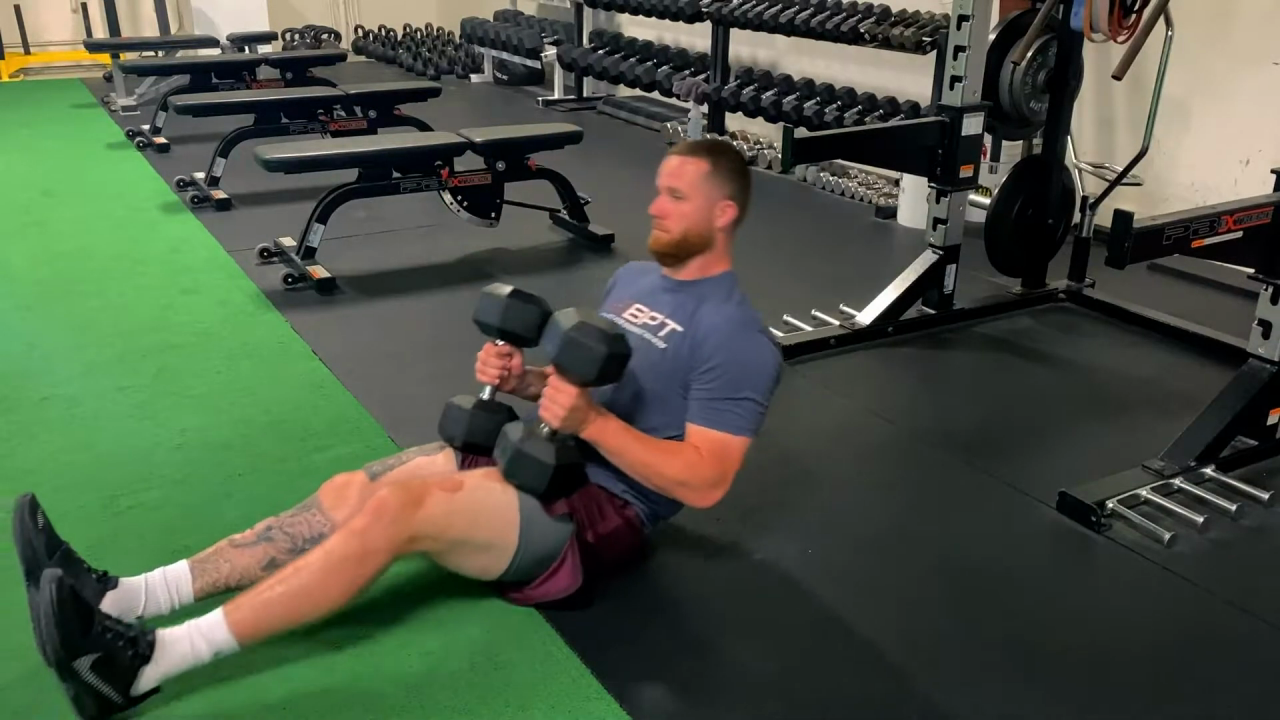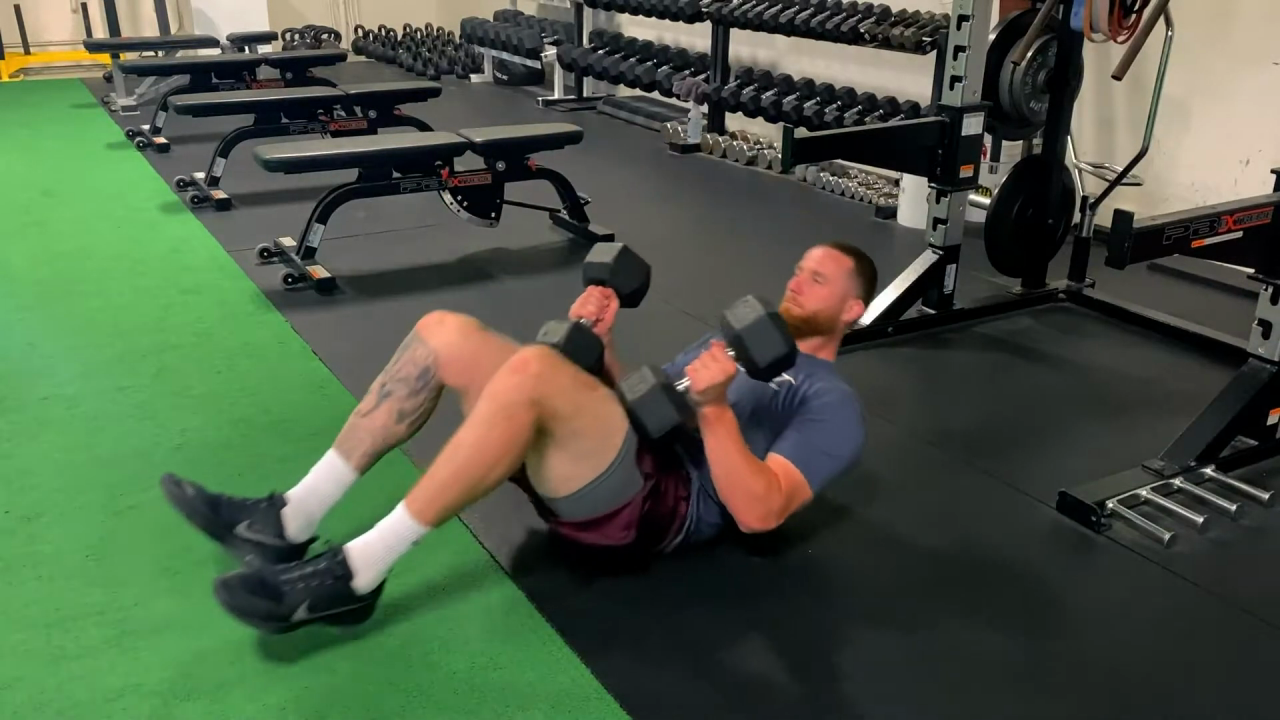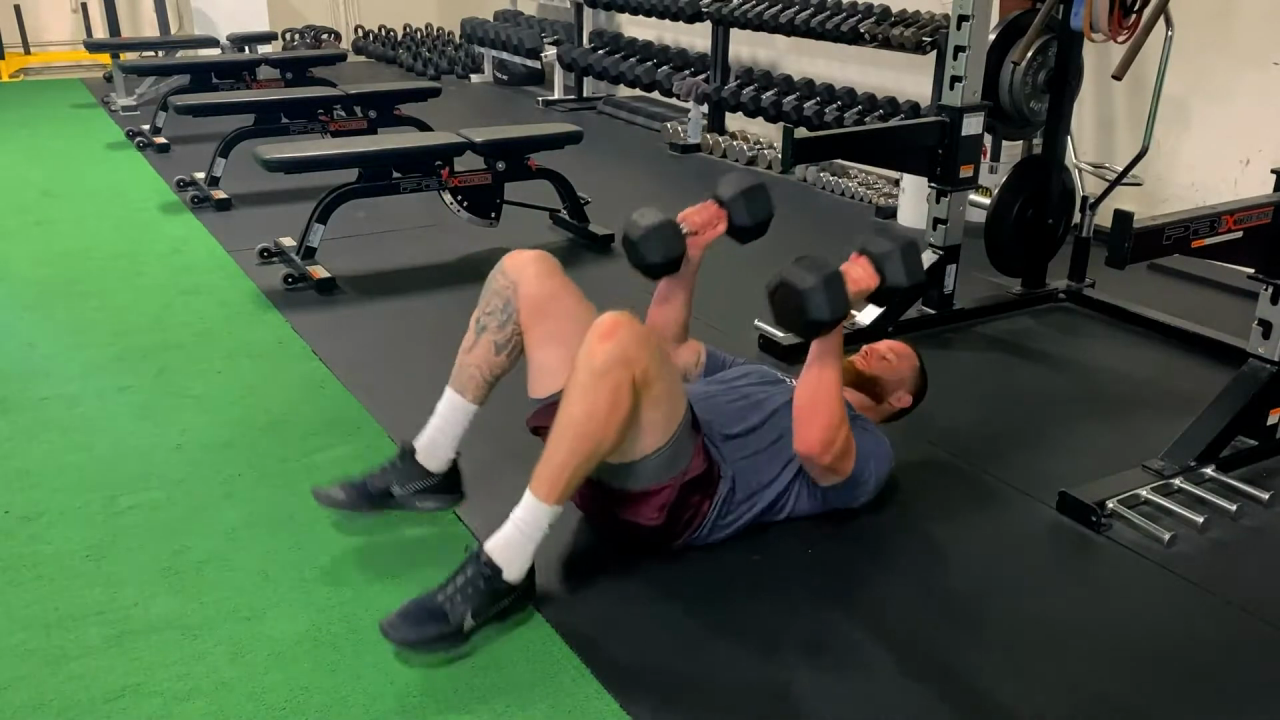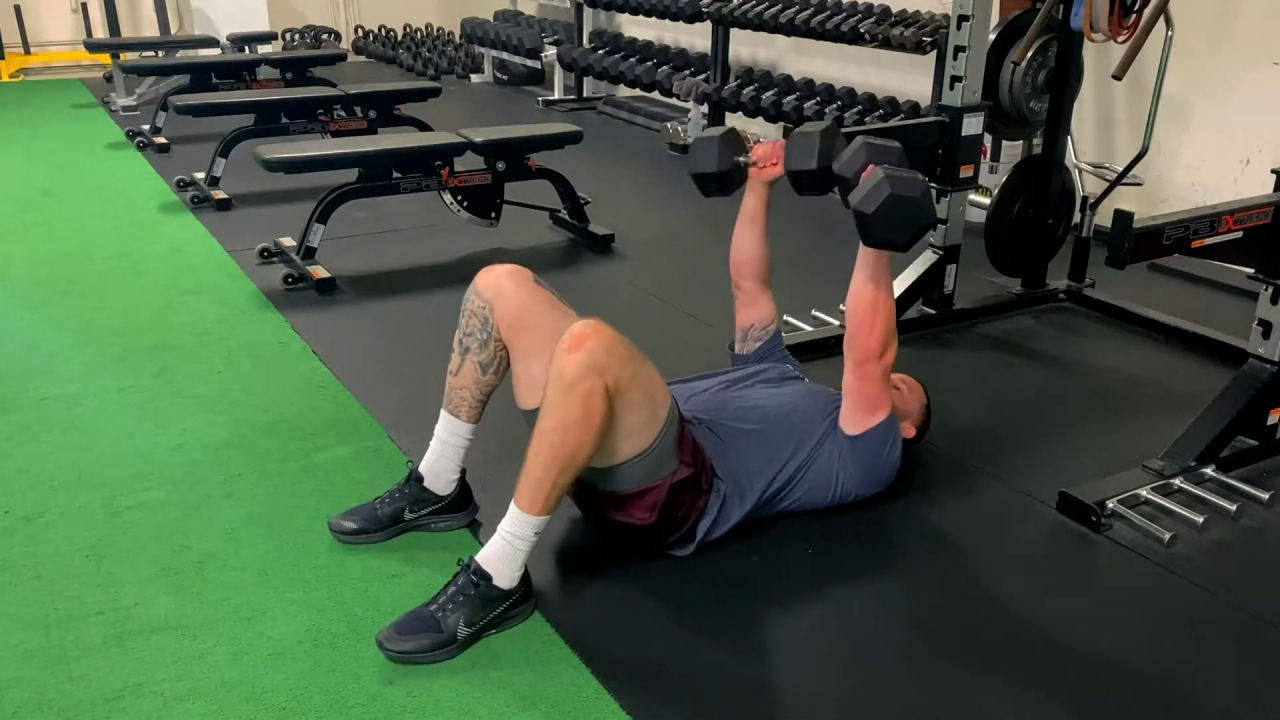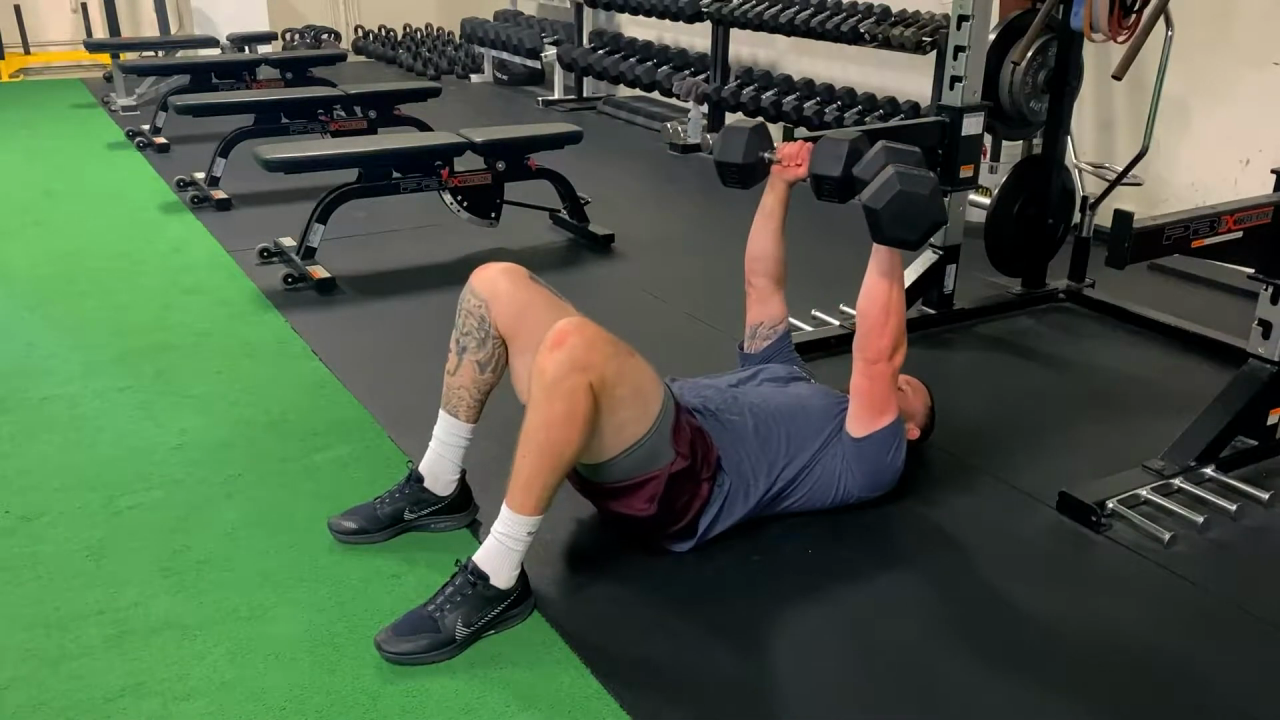
dt=0.5s
person 1, frame 1
left shoulder: (738, 340)
right shoulder: (633, 278)
left elbow: (703, 482)
left wrist: (589, 421)
right wrist: (520, 378)
left hip: (595, 512)
left knee: (398, 506)
right knee: (344, 494)
right ankle: (123, 601)
person 1, frame 2
left shoulder: (832, 406)
left elbow: (759, 511)
left wrist: (715, 407)
right wrist: (601, 345)
left hip: (653, 502)
right hip: (596, 458)
left knee: (531, 369)
right knee: (445, 333)
left ankle: (356, 573)
right ankle: (293, 518)
person 1, frame 3
left shoulder: (865, 453)
right shoulder: (762, 376)
left elbow: (815, 444)
right elbow: (668, 340)
left wrist: (828, 326)
right wrist: (690, 253)
left hip: (674, 491)
right hip: (607, 453)
left knee: (616, 334)
right knee: (527, 270)
left ankle: (502, 570)
right ankle: (427, 465)
person 1, frame 4
left shoulder: (867, 457)
right shoulder: (784, 380)
left elbow: (867, 350)
right elbow: (748, 285)
right wrist: (757, 187)
left hip: (667, 487)
right hip: (604, 451)
left knee: (589, 344)
right knee: (502, 286)
left ankle: (498, 579)
right ankle: (438, 488)
person 1, frame 5
left shoulder: (868, 458)
right shoulder: (791, 380)
left elbow: (876, 354)
right elbow: (762, 282)
left wrist: (887, 237)
right wrist: (778, 185)
left hip: (676, 474)
right hip: (613, 436)
left knee: (571, 345)
right knee: (496, 285)
left ankle: (495, 580)
right ankle: (436, 489)
